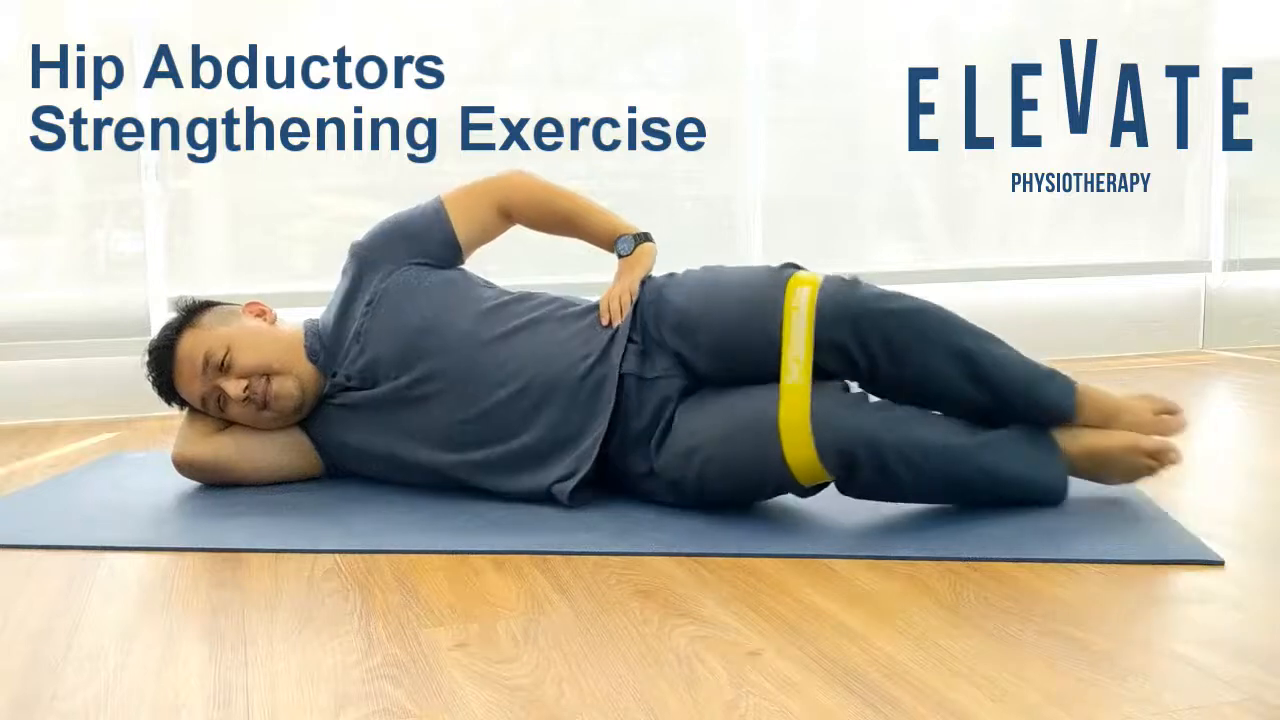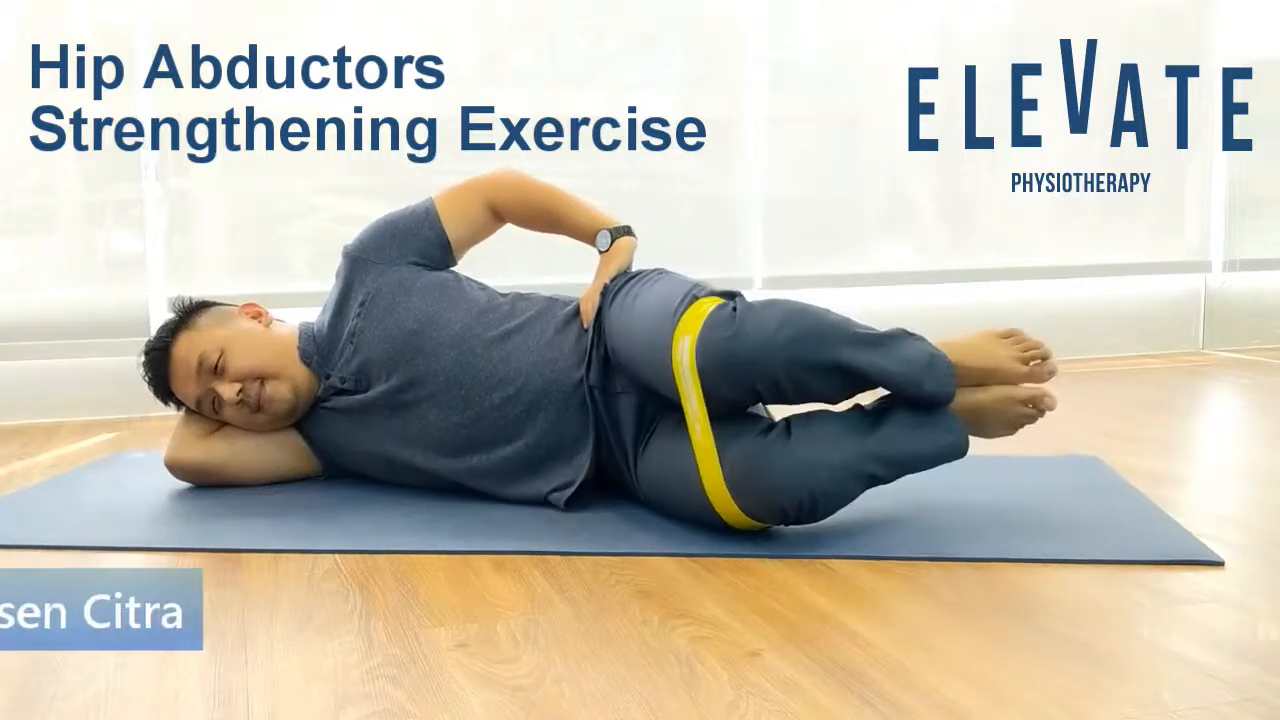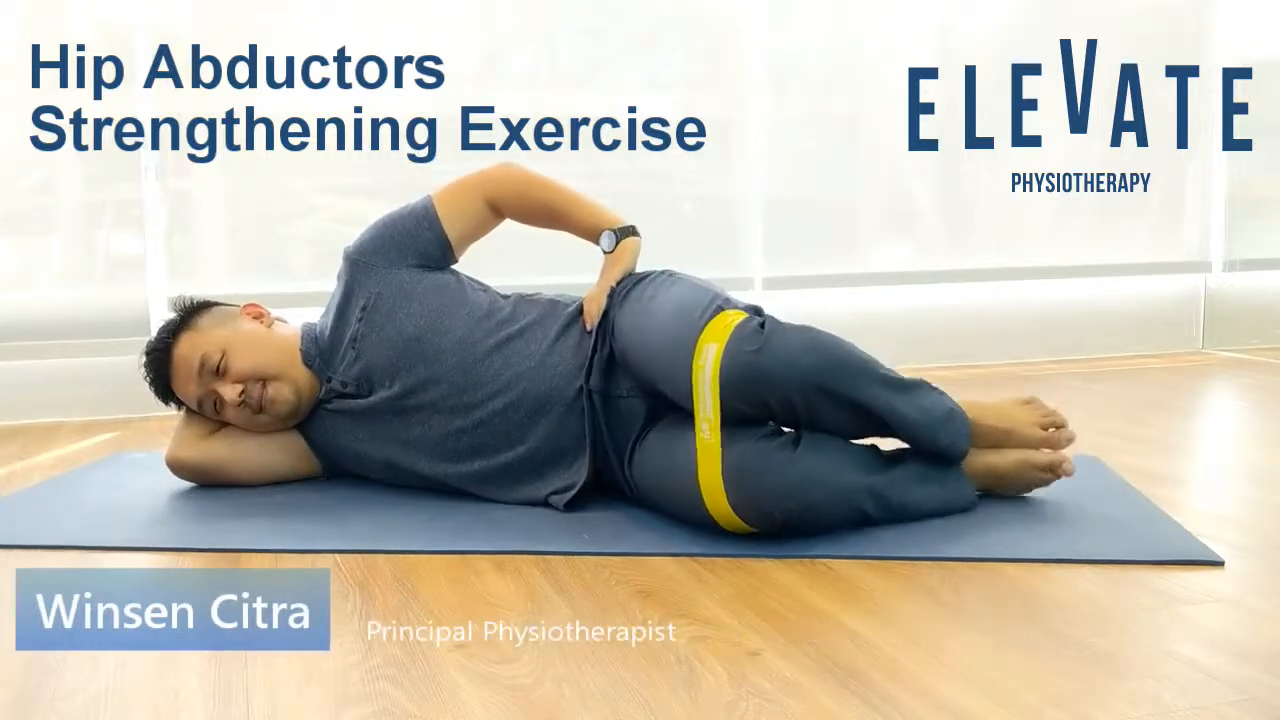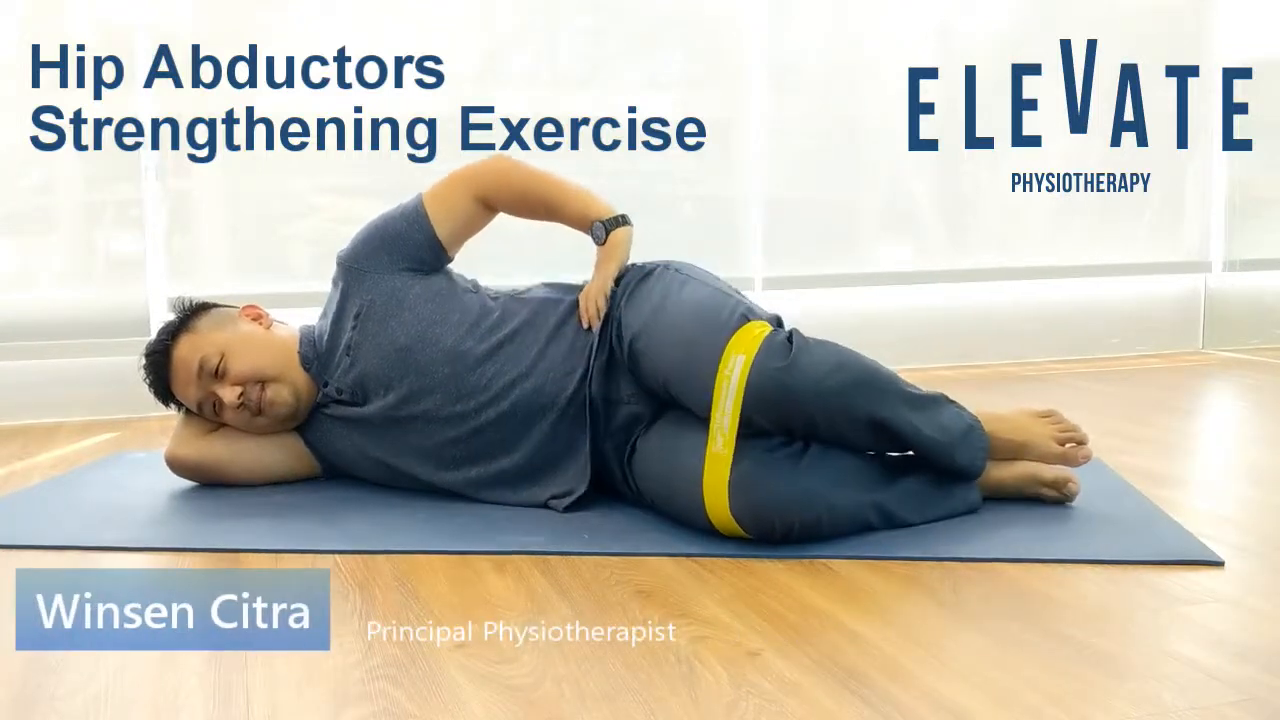
dt=0.5s
person 1, frame 1
left shoulder: (376, 267)
right shoulder: (330, 437)
left elbow: (512, 189)
left wrist: (633, 245)
left hip: (653, 336)
right hip: (649, 454)
left knee: (842, 317)
right knee: (843, 427)
left ankle: (1069, 402)
right ankle: (1060, 458)
person 1, frame 2
left shoulder: (368, 270)
right shoulder: (324, 435)
left elbow: (498, 189)
left wrist: (612, 238)
left hip: (621, 329)
right hip: (630, 453)
left knee: (726, 351)
right knee: (778, 479)
left ankle: (935, 364)
right ankle: (955, 418)
person 1, frame 3
left shoulder: (371, 268)
right shoulder: (330, 437)
left elbow: (499, 182)
left wrist: (616, 236)
left hip: (631, 328)
right hip: (626, 454)
left knee: (753, 364)
right knee: (766, 484)
left ankle: (955, 421)
right ankle: (959, 473)
person 1, frame 4
left shoulder: (367, 271)
right shoulder: (327, 438)
left elbow: (488, 176)
left wrist: (608, 228)
left hip: (634, 323)
right hip: (628, 449)
left knee: (774, 380)
right knee: (765, 500)
left ankle: (970, 434)
right ankle: (978, 480)
